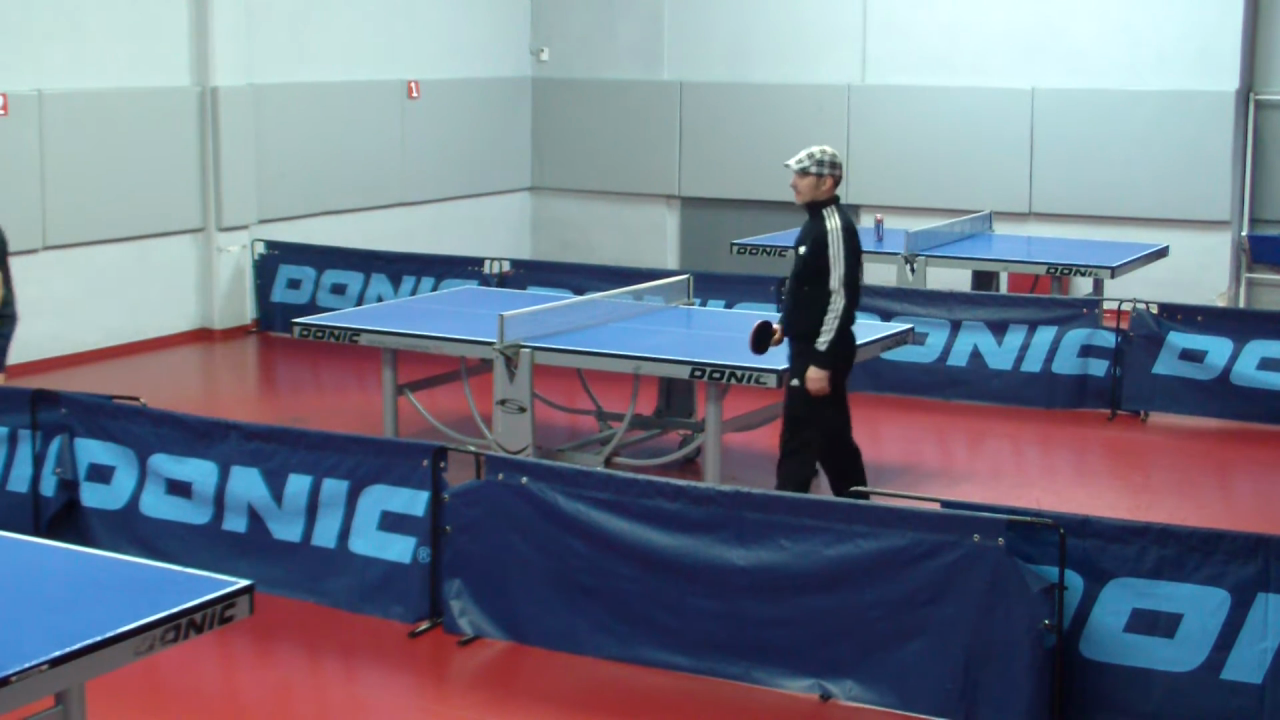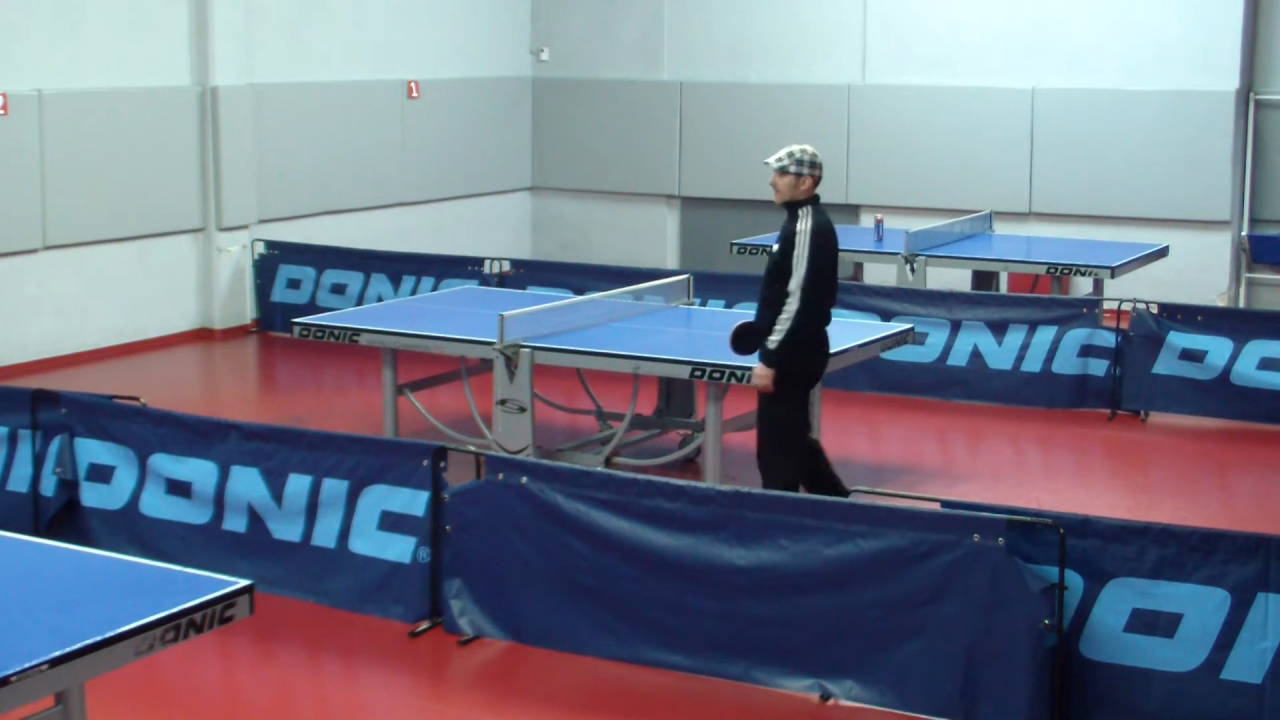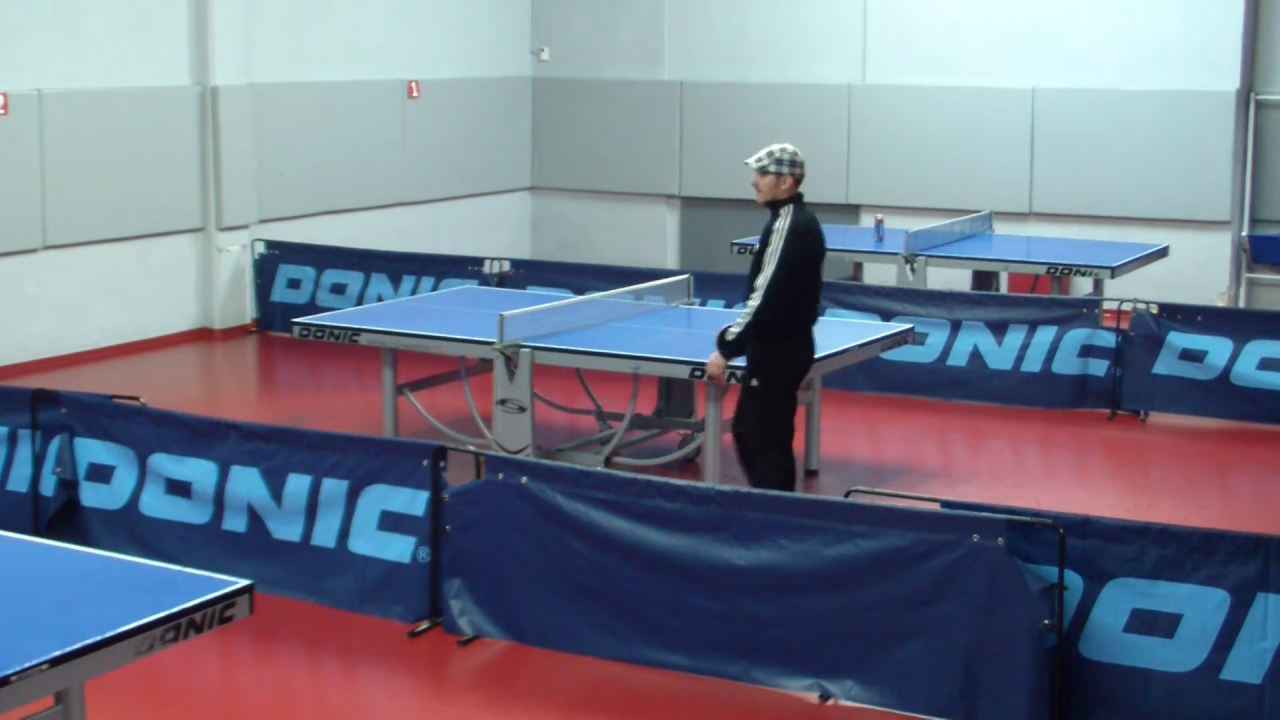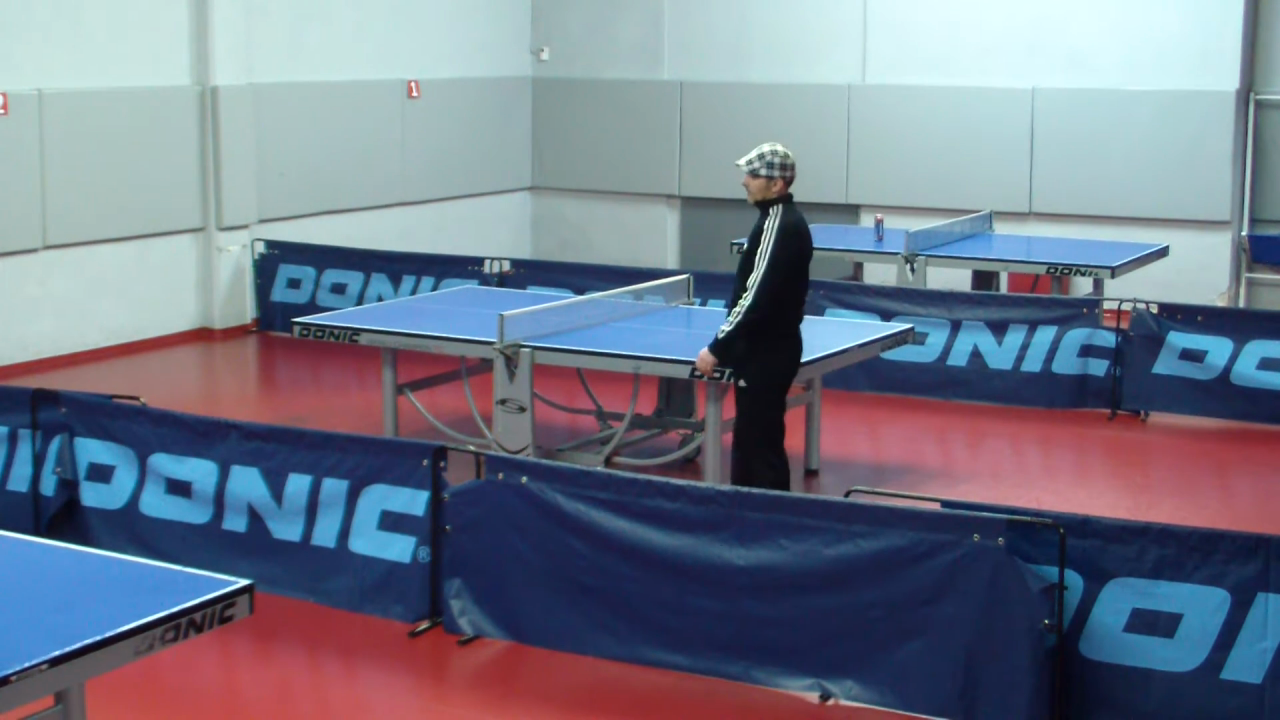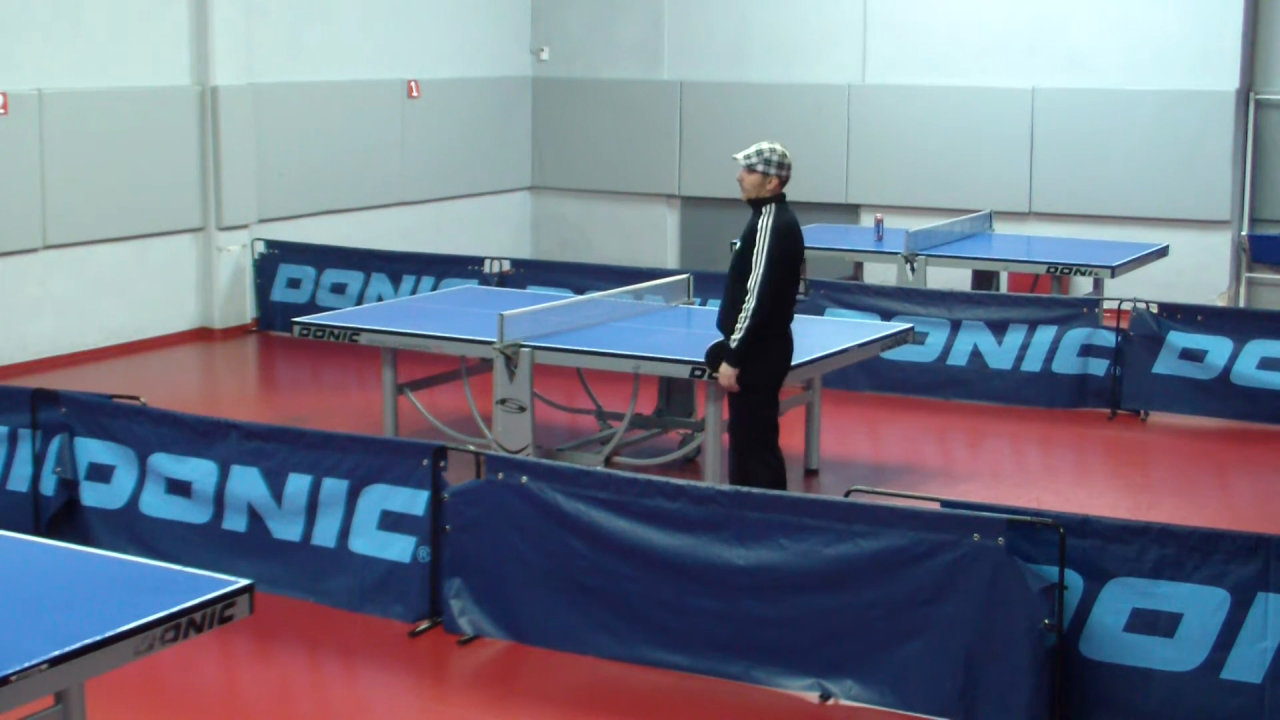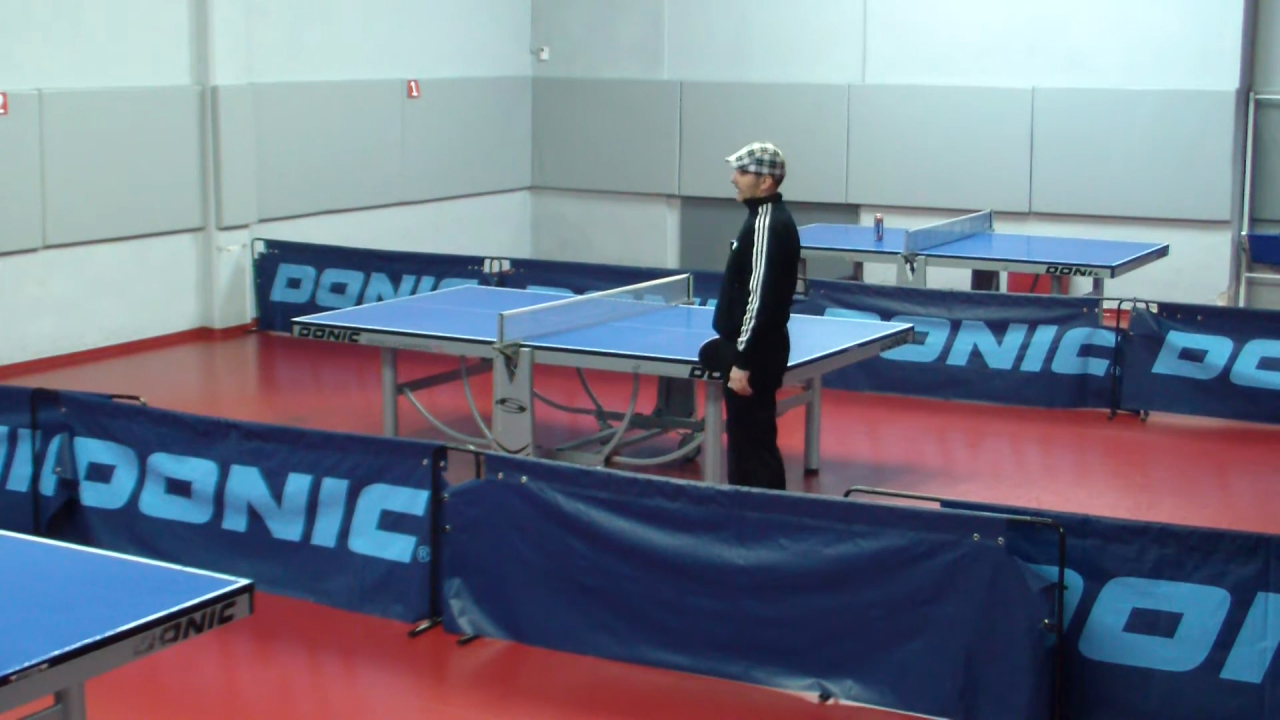
dt=0.2s
person 1, frame 1
left shoulder: (835, 228)
right shoulder: (816, 223)
left elbow: (840, 299)
left wrist: (821, 361)
right wrist: (785, 323)
left hip: (822, 355)
right hip: (811, 350)
left knee: (797, 444)
right knee: (834, 441)
person 1, frame 2
left shoulder: (808, 227)
right shoulder: (803, 220)
left elbow: (799, 300)
left wrist: (769, 359)
right wrist: (768, 334)
left hip: (792, 354)
right hip: (795, 351)
left knee: (776, 445)
right knee: (795, 439)
person 1, frame 3
left shoulder: (789, 226)
right shoulder: (798, 220)
left elbow: (765, 297)
left wrist: (726, 349)
right wrist: (738, 342)
left hip: (779, 351)
right hip: (781, 345)
left knee: (767, 442)
right knee: (749, 430)
person 1, frame 4
left shoulder: (778, 226)
right shoulder: (787, 220)
left elbow: (756, 298)
left wrist: (717, 348)
right wrist: (730, 346)
left hip: (768, 352)
right hip: (769, 347)
left knee: (761, 444)
right knee: (749, 439)
person 1, frame 5
left shoulder: (771, 224)
right shoulder: (776, 218)
left elbow: (757, 300)
left wrist: (732, 357)
right wrist: (735, 350)
left hip: (760, 353)
right hip: (762, 348)
left knee: (756, 442)
right knee: (746, 437)
person 1, frame 6
left shoulder: (767, 225)
right shoulder: (771, 218)
left elbow: (761, 301)
left wrist: (742, 361)
right wrist: (736, 350)
left hip: (756, 354)
right hip: (755, 348)
left knee: (754, 441)
right knee: (743, 436)
